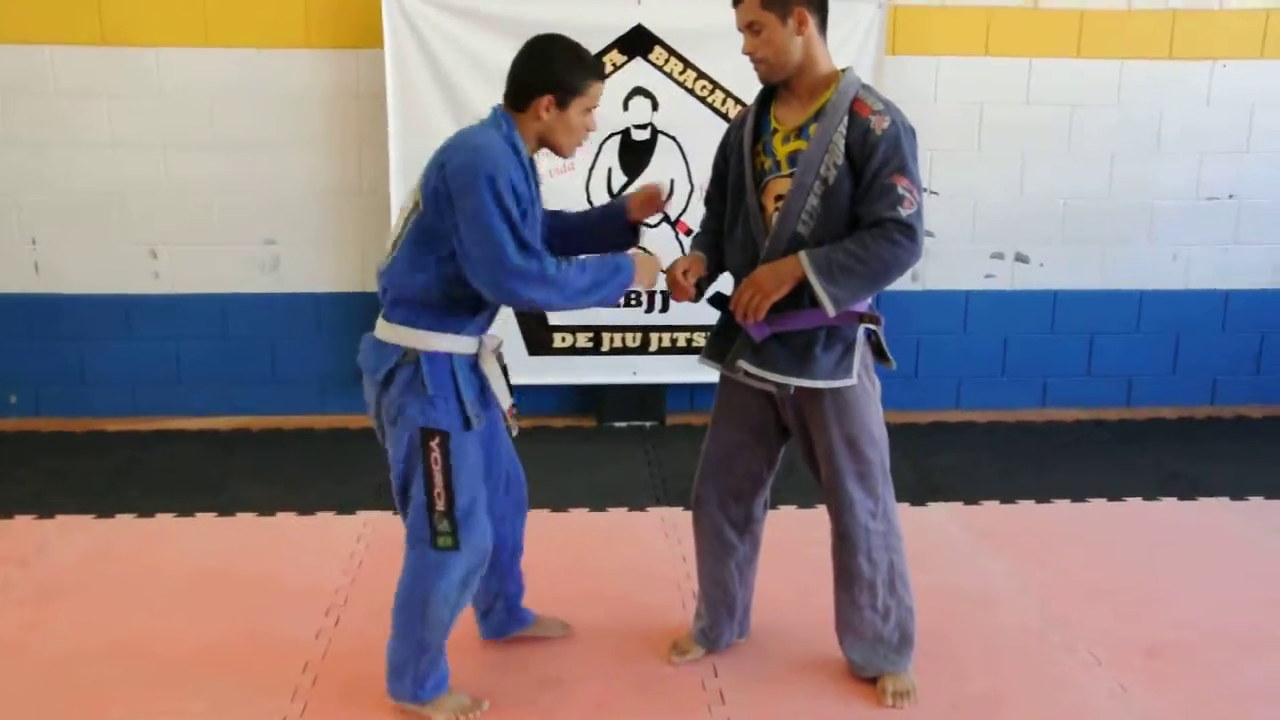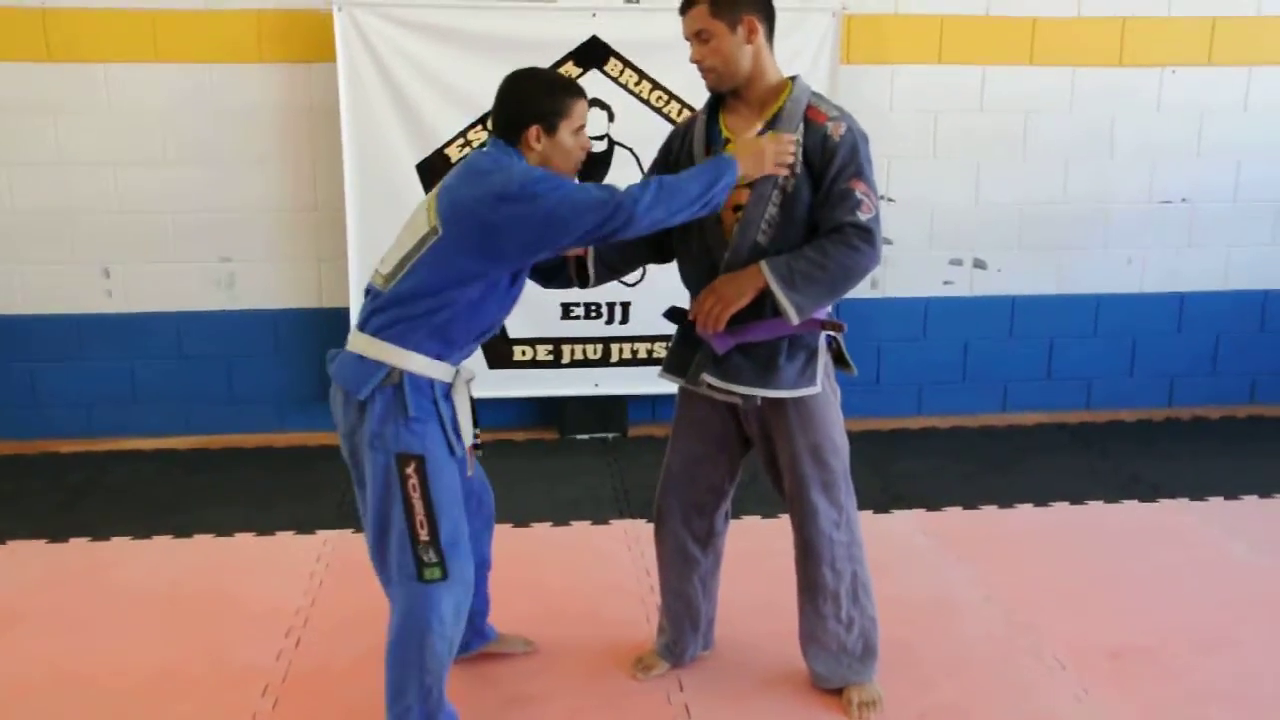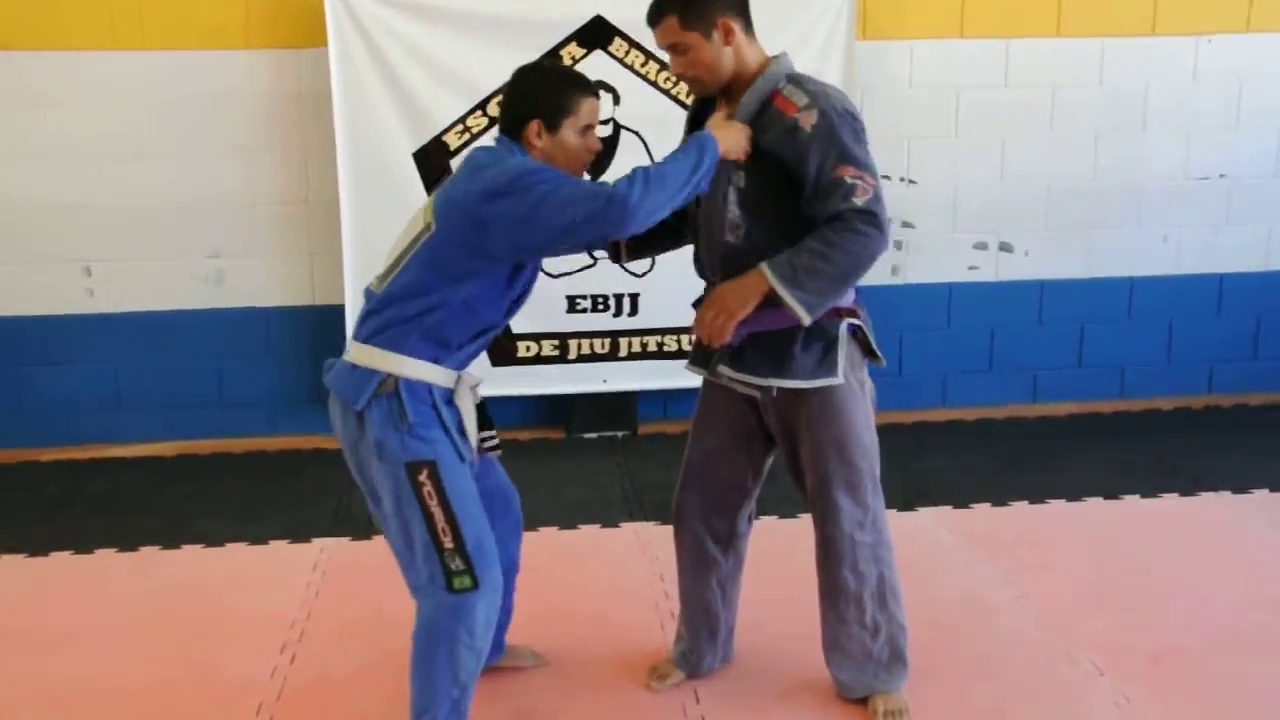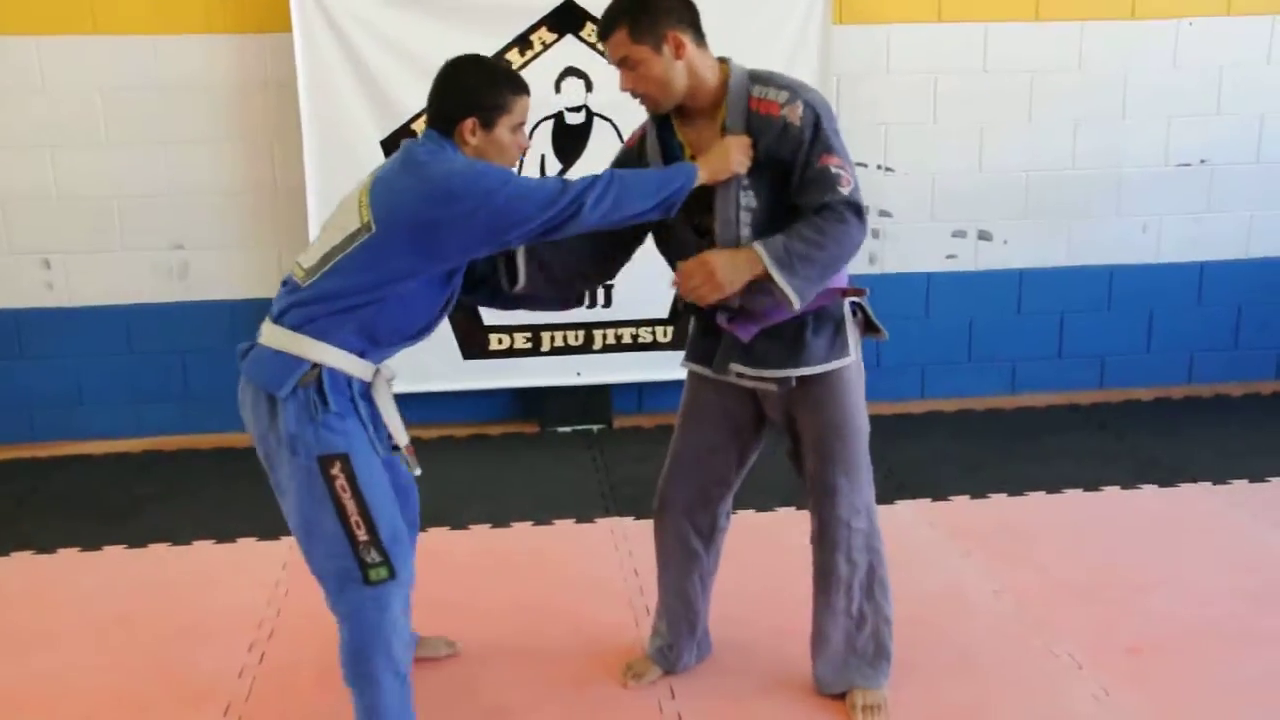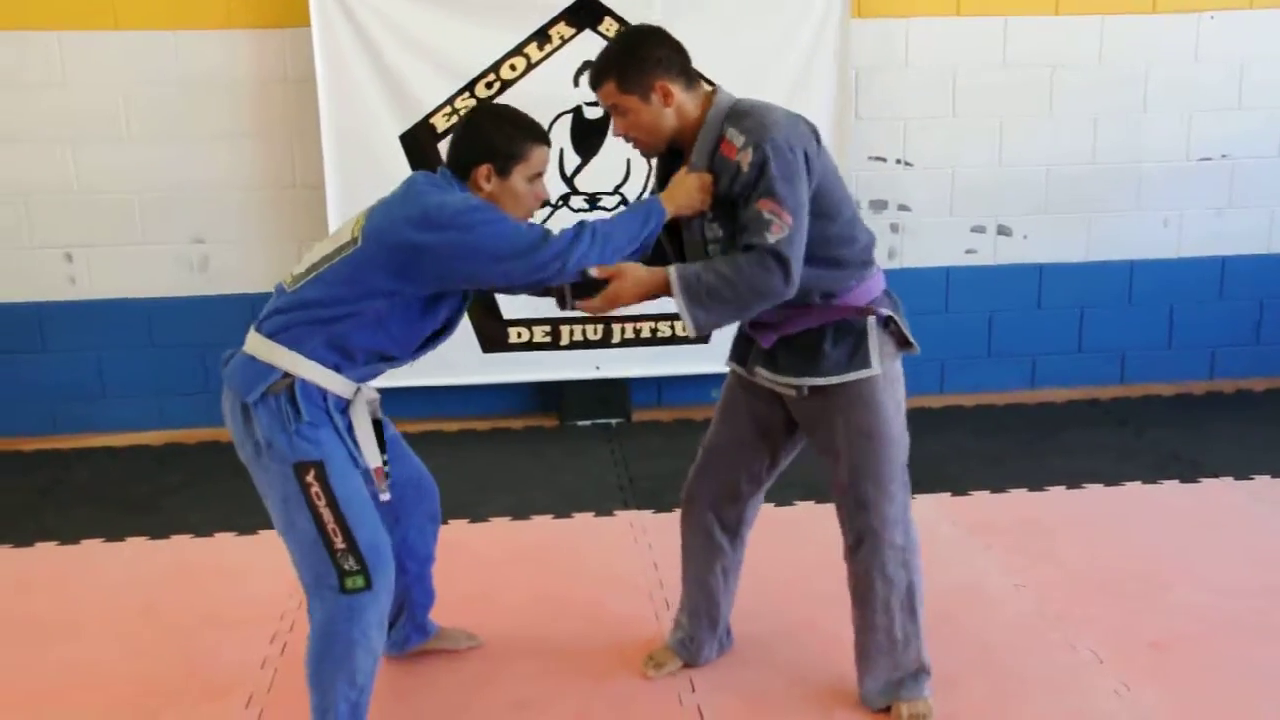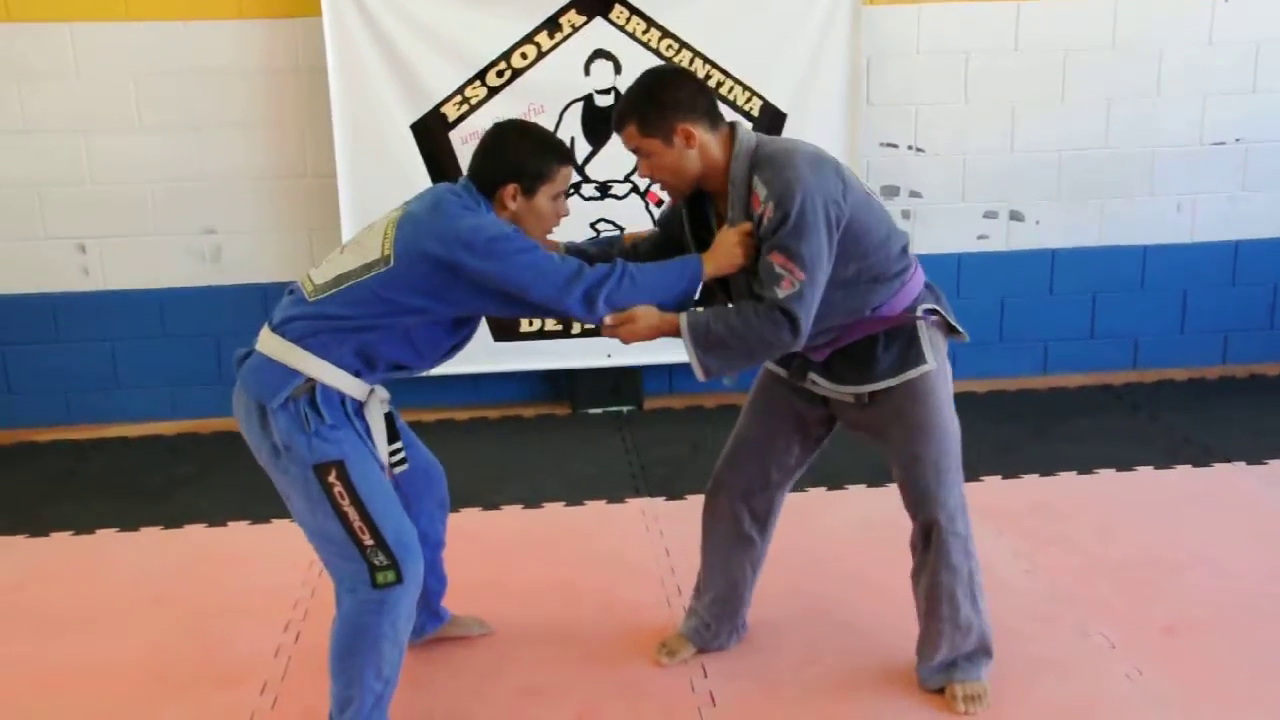
dt=0.5s
person 1, frame 1
left shoulder: (873, 123)
right shoulder: (749, 125)
left elbow: (898, 237)
right elbow: (721, 216)
left wrist: (796, 270)
right wrist: (698, 264)
left hip: (831, 349)
right hip: (751, 343)
left knee: (861, 509)
right knee: (721, 495)
left ankle: (882, 652)
right ankle: (717, 623)
person 1, frame 2
left shoulder: (827, 129)
right shoulder: (693, 135)
left elbow: (857, 243)
right elbow: (648, 229)
left wrist: (756, 280)
right wrist: (576, 253)
left hip: (791, 359)
right hip: (709, 356)
left knee: (823, 517)
right knee: (684, 510)
left ankle: (845, 663)
right ankle: (684, 637)
person 1, frame 3
left shoulder: (810, 115)
right shoulder: (711, 114)
left elbow: (858, 232)
right elbow: (687, 216)
left wrist: (755, 287)
left hip: (817, 351)
right hip: (736, 353)
left knee: (849, 519)
right knee: (704, 508)
right ankle: (701, 648)
person 1, frame 4
left shoulder: (790, 111)
right shoulder: (648, 146)
left elbow: (843, 221)
right elbow: (592, 250)
left wrist: (751, 263)
right wrist: (500, 258)
left hip: (813, 338)
right hip: (724, 346)
left knee: (842, 509)
right knee: (685, 503)
right ankle: (678, 644)
person 1, frame 5
left shoulder: (768, 139)
right shoulder: (684, 158)
left elbow: (769, 271)
right elbow: (657, 248)
left wrist: (660, 281)
right wrist: (590, 275)
left hip: (848, 348)
right hip: (768, 351)
left knee: (876, 520)
right knee: (712, 497)
right ankle: (698, 634)
person 1, frame 6
left shoulder: (793, 182)
right shoulder: (701, 193)
left elbow: (780, 320)
right elbow: (661, 255)
left wrist: (669, 326)
right wrist: (566, 259)
left hip: (894, 348)
right hip: (803, 356)
left knee: (936, 507)
right knee: (738, 489)
left ankle: (956, 660)
right ankle: (711, 623)
person 2, frame 1
left shoulder: (508, 156)
right shoulder: (480, 160)
left elbow: (539, 234)
right elbow: (518, 275)
left wrist: (619, 213)
right wrist: (623, 270)
left hip: (458, 363)
right hip: (420, 369)
left knee: (499, 495)
right knee: (453, 533)
left ankle: (503, 615)
person 2, frame 2
left shoulder: (492, 177)
right shoulder: (509, 191)
right elbow: (622, 212)
right wrist: (736, 165)
left hip: (414, 383)
right hip: (394, 390)
left knee: (468, 510)
right knee: (435, 571)
left ankle: (468, 634)
person 2, frame 3
left shoulder: (499, 178)
right shoulder: (507, 185)
left elbow: (590, 223)
right elbow: (620, 210)
right wrist: (709, 145)
left hip: (414, 391)
right hip: (394, 399)
left knee: (495, 512)
right knee: (465, 579)
left ankle: (485, 647)
person 2, frame 4
left shoulder: (423, 174)
right shoulder: (451, 186)
left elbow: (482, 278)
right elbow: (575, 205)
right wrist: (700, 171)
left hip: (324, 379)
right hip: (305, 389)
left knee: (394, 505)
right knee: (377, 572)
left ankle: (379, 645)
person 2, frame 5
left shoulder: (445, 210)
right shoulder: (442, 219)
left elbow: (529, 270)
right elbow: (555, 257)
right wrist: (665, 206)
left hip: (326, 390)
right hip: (284, 397)
left knee: (412, 500)
right knee: (359, 572)
left ankle: (408, 629)
person 2, frame 6
left shoulder: (453, 209)
right shoulder: (471, 239)
left elbow: (546, 271)
right elbow: (586, 292)
right wrist: (707, 265)
left hip: (323, 388)
right hip: (297, 399)
left knee: (420, 488)
right knee: (388, 565)
left ankle: (422, 618)
